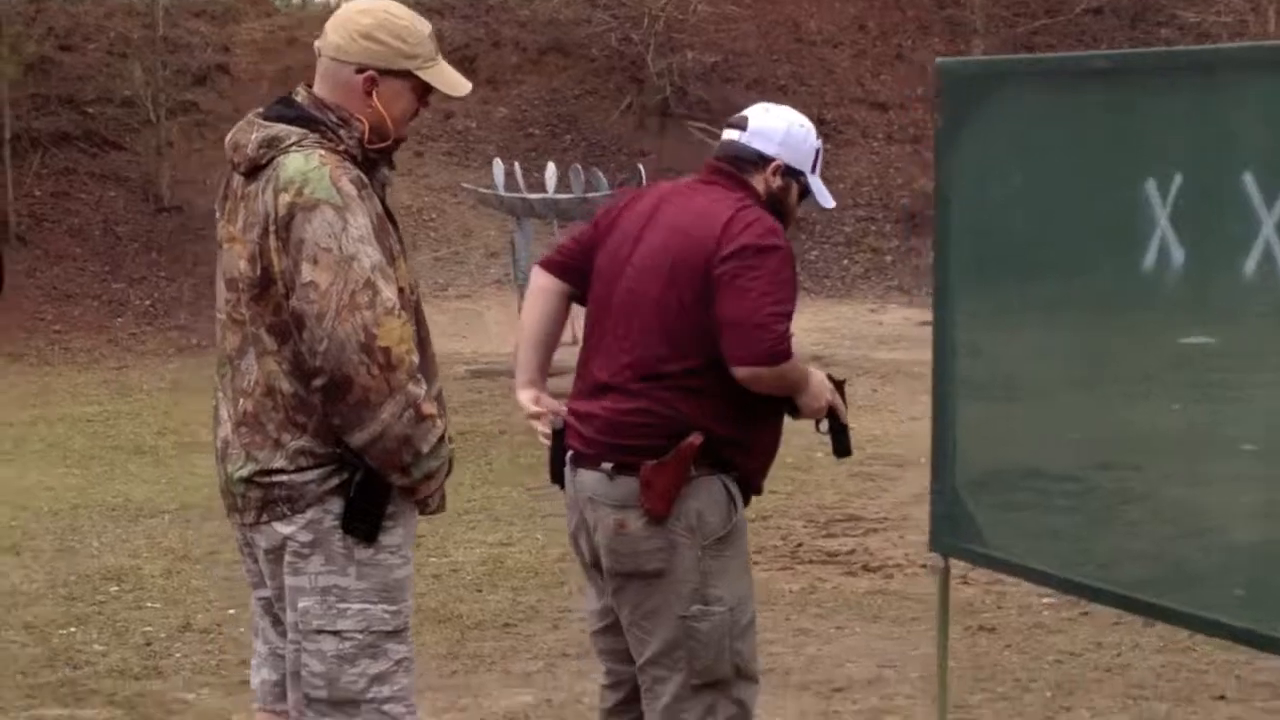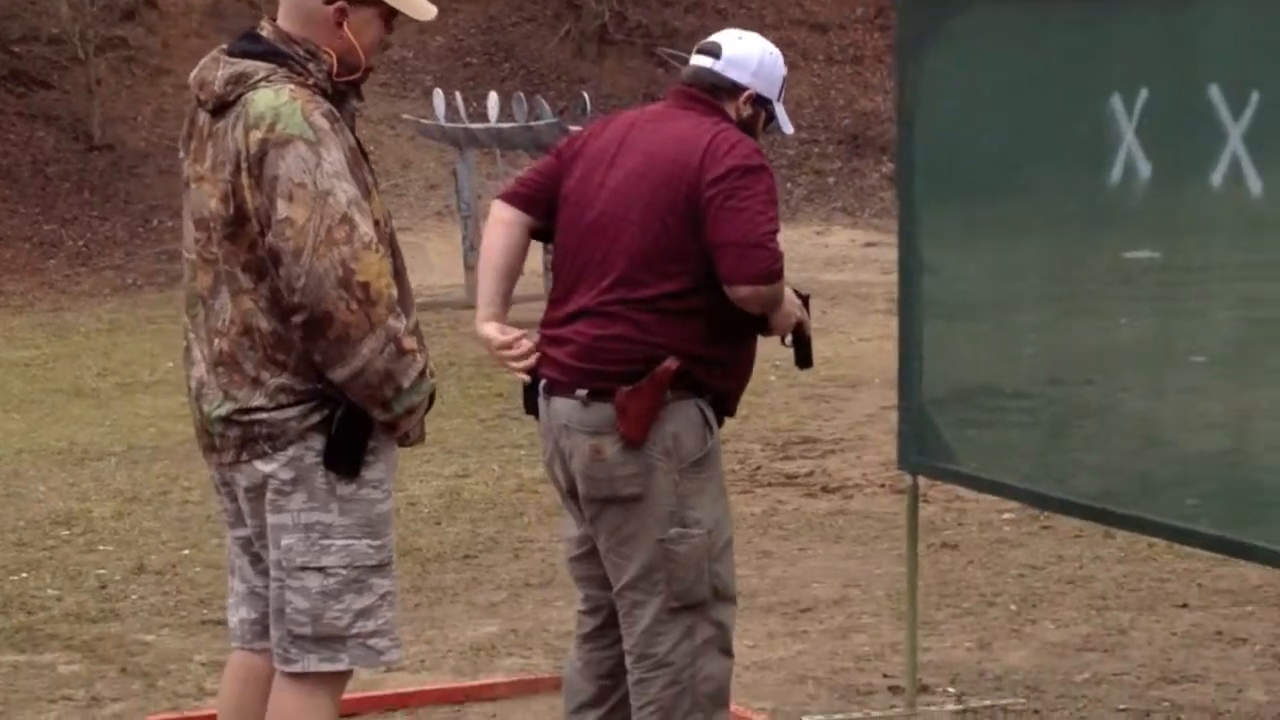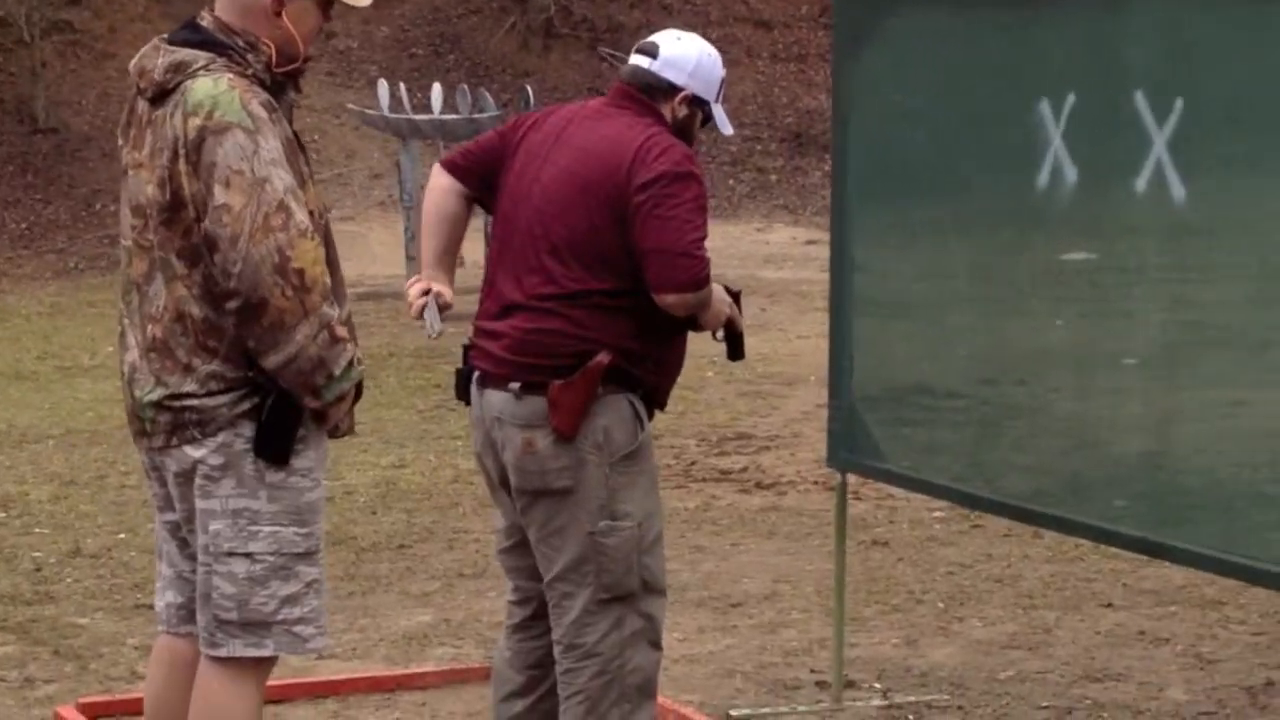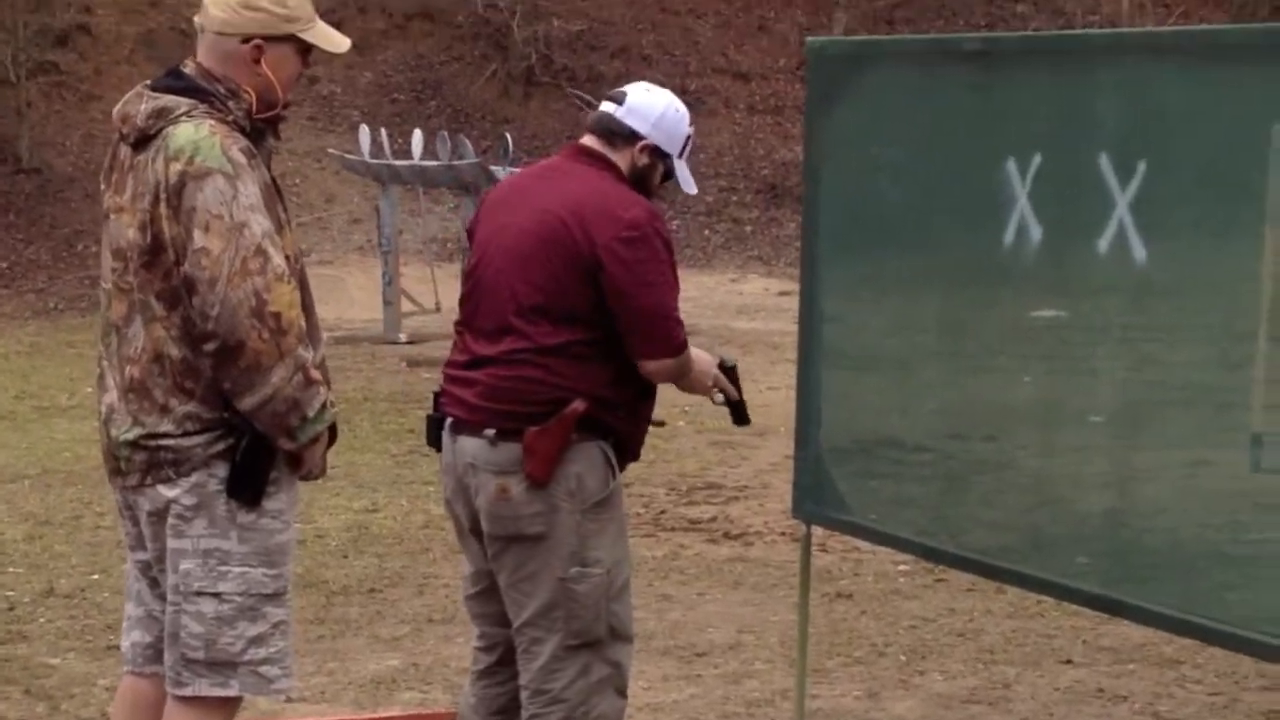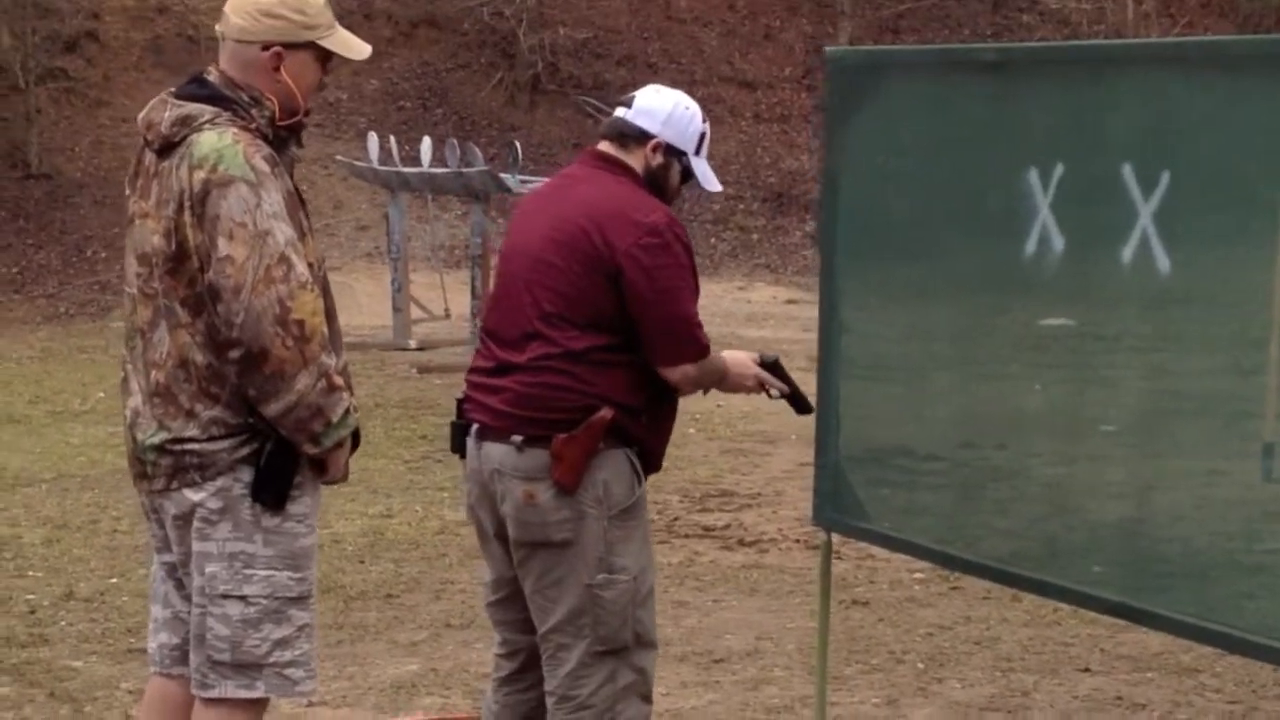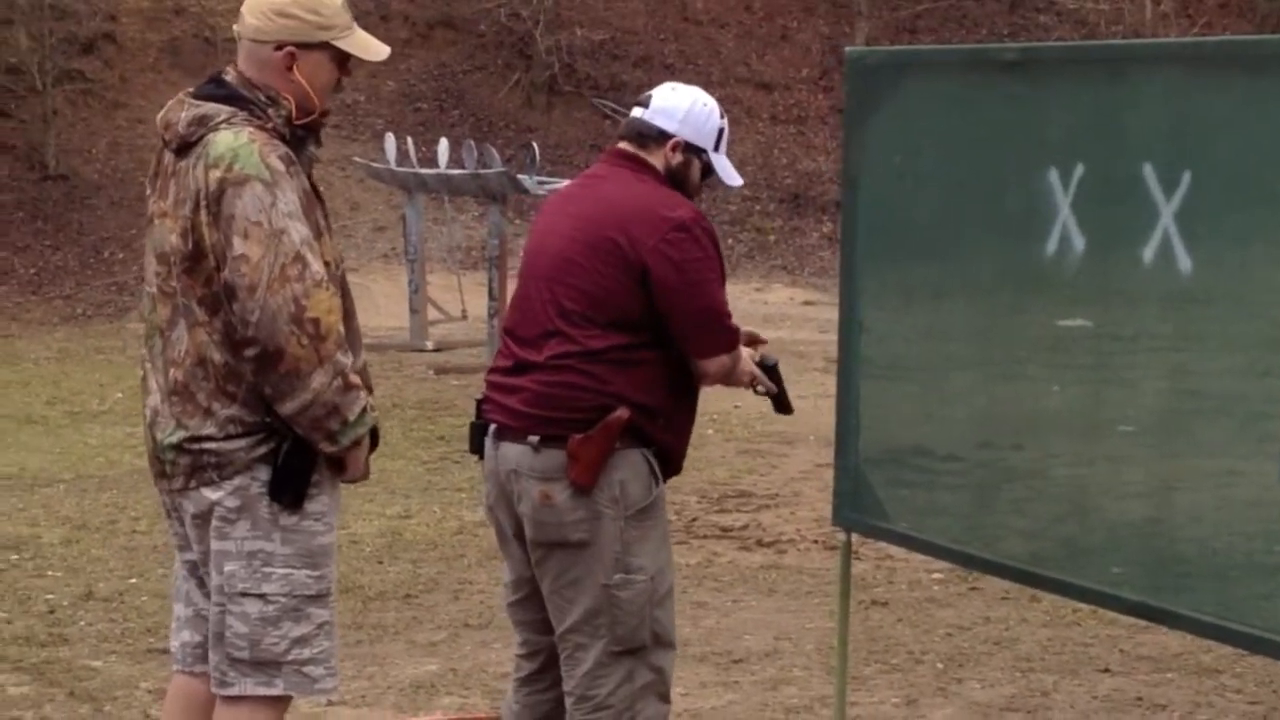
dt=0.4s
person 1, frame 1
left shoulder: (265, 166)
right shoulder: (321, 183)
right elbow: (359, 355)
right wrist: (425, 464)
left hip: (272, 473)
right hip: (332, 492)
person 1, frame 2
left shoulder: (228, 101)
right shoulder: (292, 119)
right elbow: (338, 288)
right wrist: (404, 395)
left hip: (243, 407)
right hip: (311, 425)
left knee: (263, 636)
right knee: (315, 655)
person 1, frame 3
left shoulder: (164, 90)
right shoulder: (229, 107)
right elbow: (271, 273)
right wrist: (334, 382)
left hip: (176, 394)
right hip: (242, 412)
left knee: (187, 622)
right knee: (240, 640)
person 1, frame 4
left shoulder: (144, 138)
right shoulder: (210, 152)
right elbow: (247, 317)
right wrist: (306, 425)
left hip: (151, 438)
right hip: (216, 454)
left knee: (153, 661)
person 1, frame 5
left shoulder: (170, 143)
right shoulder: (234, 159)
right elbow: (269, 321)
right wrist: (329, 428)
left hip: (175, 441)
right hip: (240, 458)
left knee: (180, 661)
person 1, frame 6
left shoulder: (192, 143)
right shoulder: (250, 157)
right elbow: (286, 320)
right wrist: (347, 426)
left hip: (196, 440)
right hip: (260, 455)
left knee: (203, 660)
person 2, frame 1
left shoulder: (640, 206)
right shoulder: (750, 230)
left elbow: (552, 274)
right elbow: (757, 361)
left wrist: (530, 381)
right wrist: (804, 383)
left hip: (597, 476)
right hip: (668, 496)
person 2, frame 2
left shoulder: (601, 135)
right shoulder: (730, 155)
left elbow: (513, 207)
right elbow: (751, 282)
left wrist: (491, 315)
right wrist: (782, 306)
left hip: (569, 406)
right hip: (645, 423)
left knee: (608, 612)
right knee: (679, 619)
person 2, frame 3
left shoulder: (543, 127)
right shoulder: (661, 157)
left elbow: (452, 173)
right elbow: (676, 289)
left wrist: (437, 268)
right wrist: (712, 302)
left hip: (501, 395)
right hip: (576, 413)
left knee: (537, 602)
right knee: (608, 609)
person 2, frame 4
left shoulder: (508, 192)
right shoulder: (624, 215)
right elbow: (660, 356)
right wrist: (696, 370)
left hip: (469, 442)
right hip: (547, 460)
left knee: (502, 647)
right knee: (573, 656)
person 2, frame 5
left shoulder: (542, 200)
right shoulder: (644, 221)
right elbow: (681, 366)
right wrist: (727, 369)
left hip: (492, 448)
left knee: (523, 654)
right knee: (599, 664)
person 2, frame 6
left shoulder: (569, 200)
right shoulder: (668, 219)
right elbow: (712, 360)
left wrist: (717, 341)
right wrist: (737, 363)
left hip: (511, 448)
left knee: (544, 653)
right knee: (617, 666)
